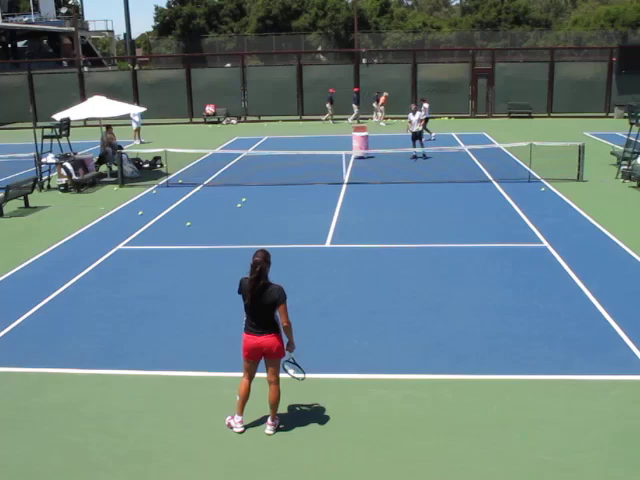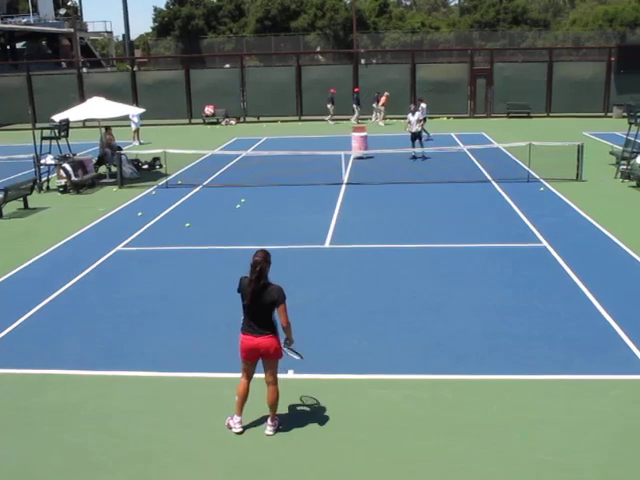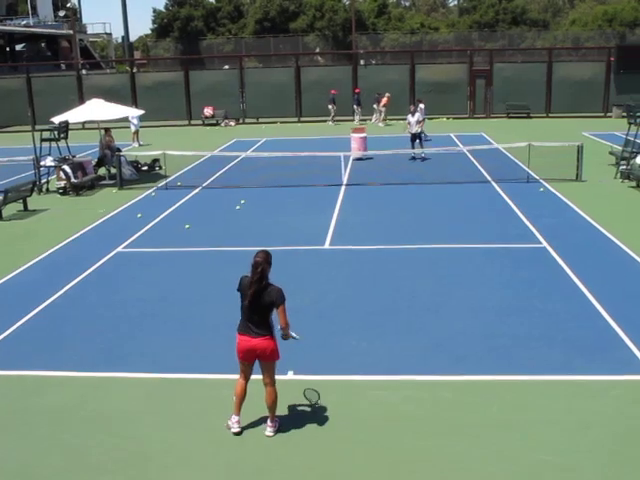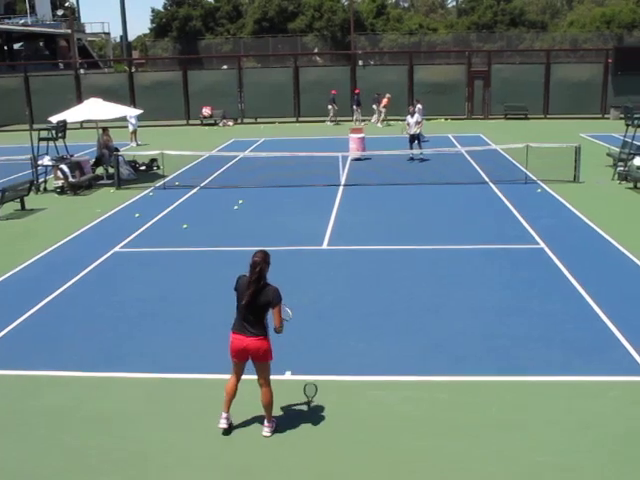
dt=0.1s
person 1, frame 1
left shoulder: (244, 284)
right shoulder: (276, 291)
right elbow: (285, 323)
right wrist: (291, 342)
left hip: (250, 339)
right hip: (271, 340)
left knee: (247, 378)
right knee: (273, 381)
left ankle: (238, 420)
right ankle: (272, 422)
person 1, frame 2
left shoulder: (243, 283)
right shoulder: (276, 291)
right elbow: (284, 323)
right wrist: (290, 338)
left hip: (247, 339)
right hip: (269, 340)
left knee: (246, 378)
right knee: (271, 382)
left ankle: (237, 421)
right ankle: (271, 423)
person 1, frame 3
left shoulder: (244, 282)
right shoulder: (276, 292)
right elbow: (284, 324)
right wrist: (287, 333)
left hip: (244, 340)
right hip: (265, 342)
left knee: (243, 379)
right knee: (269, 383)
left ankle: (235, 421)
right ankle: (271, 424)
person 1, frame 4
left shoulder: (240, 282)
right shoulder: (272, 292)
right elbow: (278, 325)
right wrist: (279, 328)
left hip: (237, 338)
right hip: (259, 342)
left knee: (235, 377)
right knee: (264, 383)
left ankle: (225, 417)
right ankle: (268, 424)
